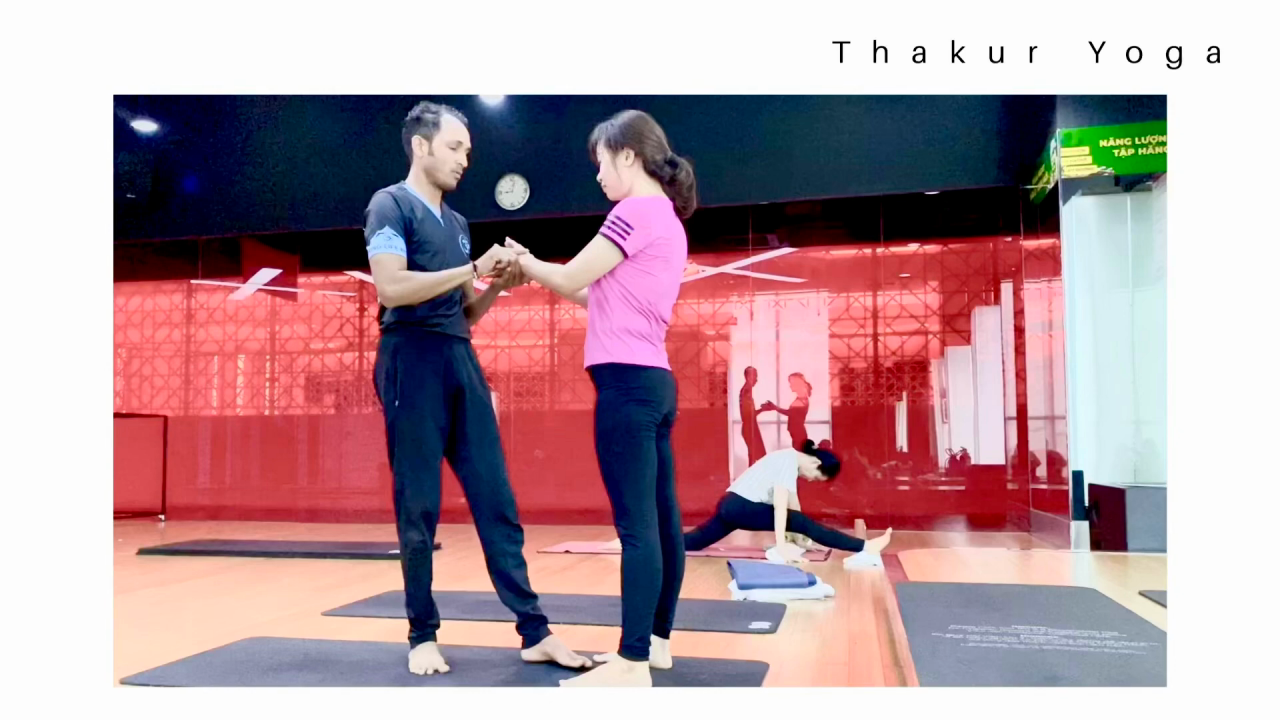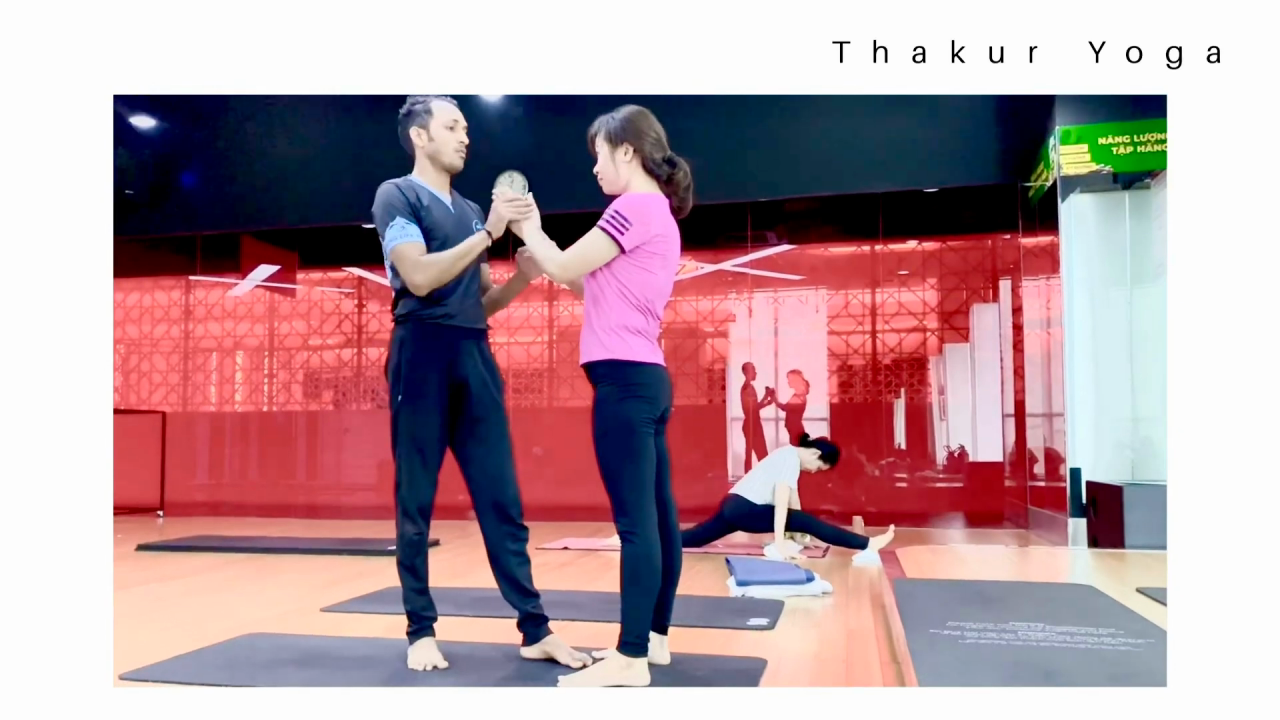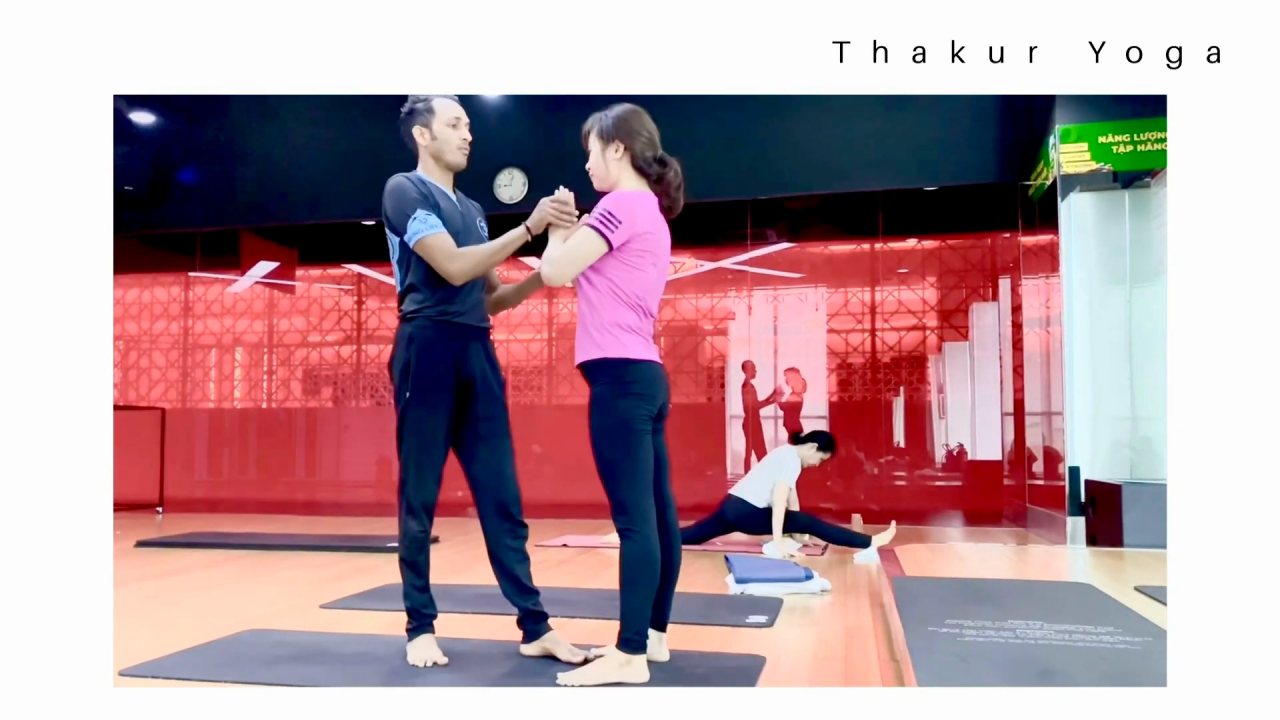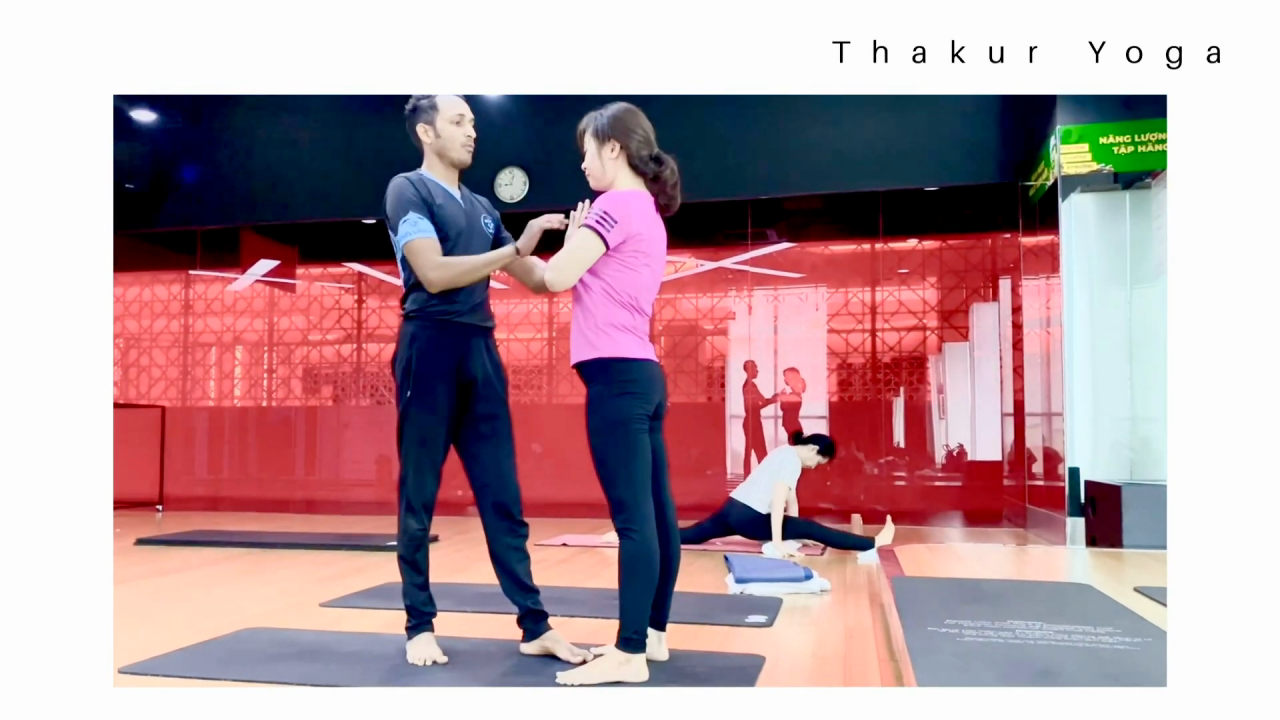
dt=0.7s
person 1, frame 1
left shoulder: (636, 211)
right shoulder: (666, 220)
left elbow: (570, 279)
right elbow: (599, 295)
left wrist: (524, 262)
right wrist: (533, 269)
left hip: (627, 382)
right hip: (652, 382)
left knee: (636, 525)
right knee: (659, 519)
left ankle: (632, 662)
right ankle: (655, 641)
person 1, frame 2
left shoulder: (633, 208)
right shoulder: (659, 214)
left elbow: (564, 269)
right elbow: (588, 282)
left wrist: (530, 230)
right wrist: (534, 237)
left hip: (624, 377)
right hip: (647, 378)
left knee: (634, 520)
right knee: (656, 514)
left ankle: (630, 657)
right ankle: (653, 637)
person 1, frame 3
left shoulder: (621, 205)
right shoulder: (649, 213)
left elbow: (554, 272)
right elbow: (589, 278)
left wrist: (558, 232)
right wrist: (566, 231)
left hip: (620, 376)
right hip: (644, 376)
left knee: (634, 517)
right knee: (656, 512)
left ankle: (629, 654)
right ankle: (651, 634)
person 1, frame 4
left shoulder: (617, 204)
right shoulder: (647, 212)
left elbow: (557, 277)
left wrist: (571, 240)
right wrist: (576, 241)
left hip: (616, 375)
right hip: (640, 374)
left knee: (632, 516)
right knee: (654, 511)
left ankle: (629, 653)
right ankle: (651, 634)
person 2, frame 1
left shoulder: (456, 223)
right shoulder: (390, 204)
right elbow: (390, 288)
left wrist: (497, 285)
right wrist: (473, 267)
left hip: (461, 362)
right hip: (412, 359)
left knee: (496, 501)
right knee: (419, 507)
left ankle: (534, 630)
right ankle: (422, 634)
person 2, frame 2
left shoulder: (471, 210)
right shoulder: (397, 195)
right elbow: (418, 278)
left wrist: (528, 268)
right wrist: (488, 234)
left hip: (475, 355)
right hip: (422, 352)
left knee: (501, 497)
right knee: (416, 501)
left ankle: (535, 630)
right ankle: (421, 630)
person 2, frame 3
left shoulder: (471, 209)
right shoulder: (404, 190)
right elbow: (453, 268)
left wrist: (546, 271)
right wrist: (527, 228)
left hip: (478, 352)
right hip: (428, 347)
left knee: (502, 496)
right knee: (419, 498)
left ankle: (534, 626)
right ankle: (420, 628)
person 2, frame 4
left shoulder: (481, 207)
right shoulder: (408, 189)
left elbow: (538, 280)
right elbow: (434, 274)
right wrist: (517, 246)
left hip: (482, 352)
right hip: (430, 347)
left knee: (503, 496)
right knee: (419, 496)
left ankle: (534, 625)
right ankle: (419, 626)
person 3, frame 1
left shoulder: (791, 461)
right shoulder: (788, 461)
left elbow: (792, 503)
right elbow: (780, 506)
left wrist: (797, 538)
right wrist: (782, 545)
left hip: (731, 505)
right hip: (740, 506)
left knee: (696, 542)
right knee: (804, 522)
right ankle: (864, 546)
person 3, frame 2
left shoulder: (791, 456)
right shoulder: (791, 459)
left elbow: (792, 500)
right elbow: (781, 503)
left wrist: (797, 535)
right wrist: (780, 543)
left hip: (734, 507)
right hip: (745, 509)
left knee: (695, 539)
right knee: (809, 522)
right ankle: (868, 544)
person 3, frame 3
left shoulder: (787, 453)
right shoulder: (791, 459)
left elbow: (791, 498)
right elbow: (779, 501)
left wrist: (795, 533)
right wrist: (778, 542)
left hip: (732, 506)
right hip: (746, 512)
left knee: (695, 535)
right knee: (810, 523)
right ankle: (870, 542)
person 3, frame 4
left shoulder: (786, 452)
right shoulder: (792, 460)
left elbow: (790, 499)
right elbow: (778, 500)
left wrist: (794, 533)
right wrist: (778, 542)
left hip: (733, 509)
right hip: (748, 517)
left knee: (695, 535)
right knee: (811, 529)
right ankle: (873, 543)
